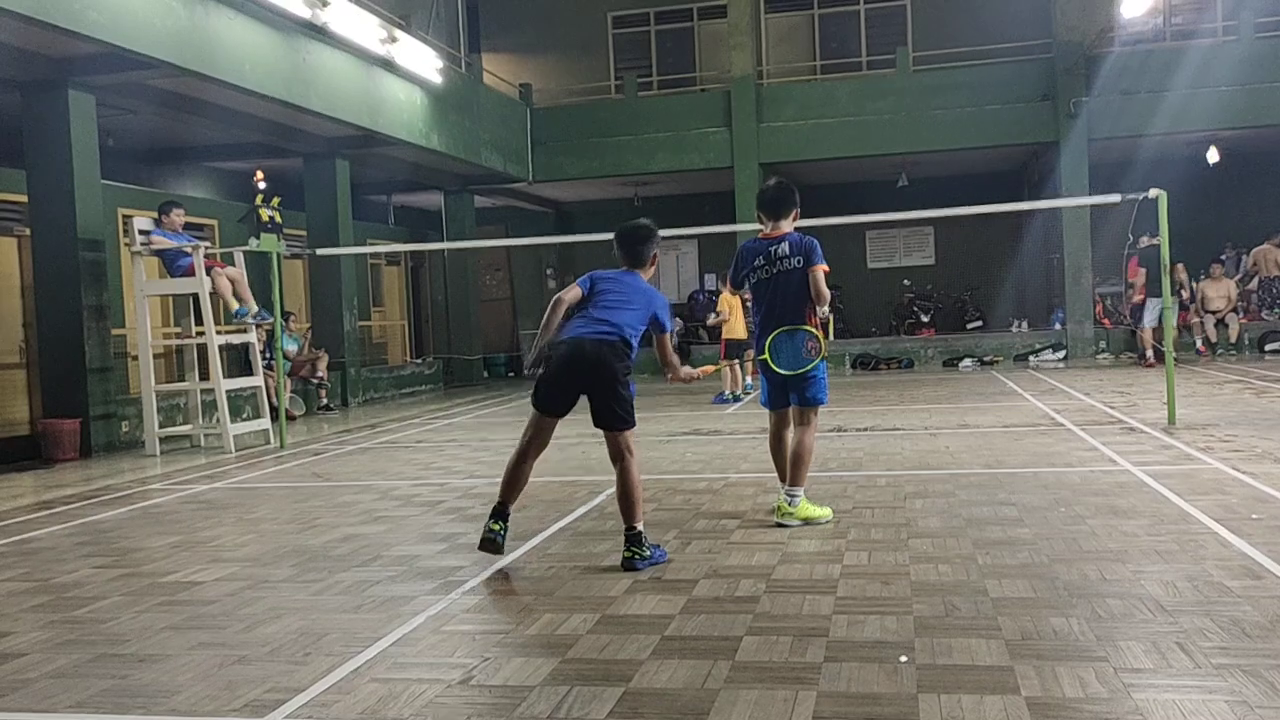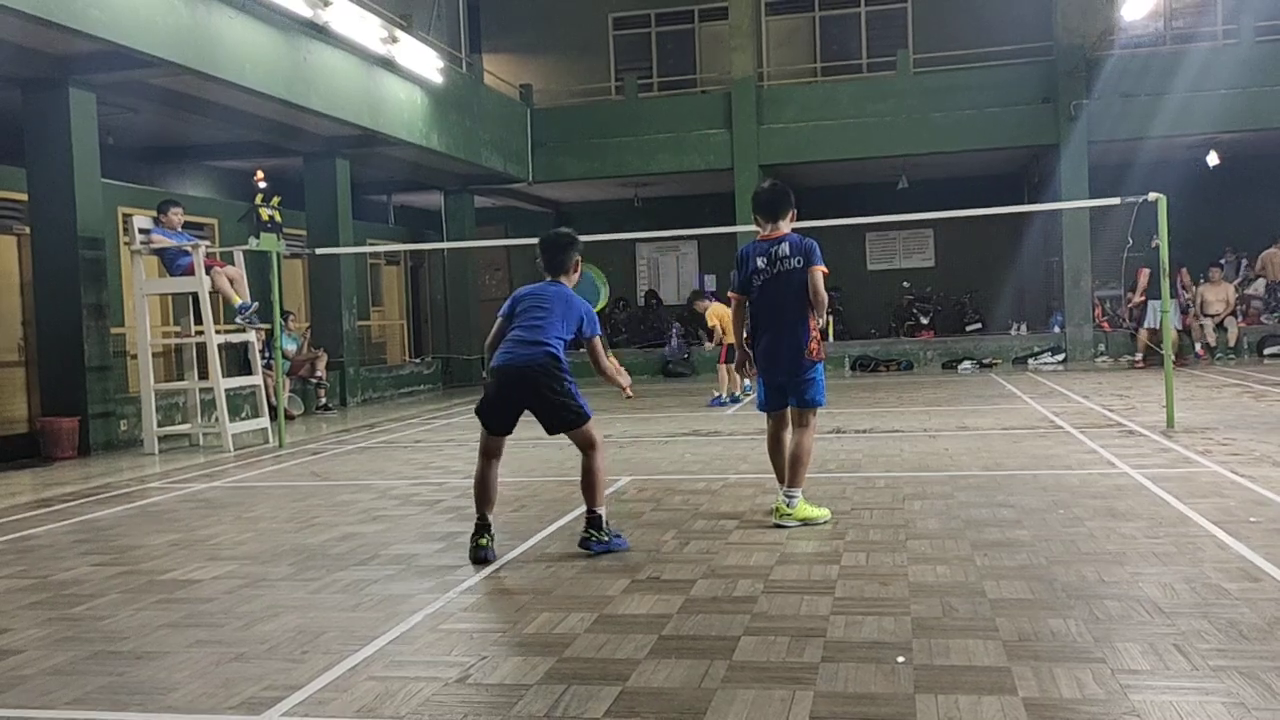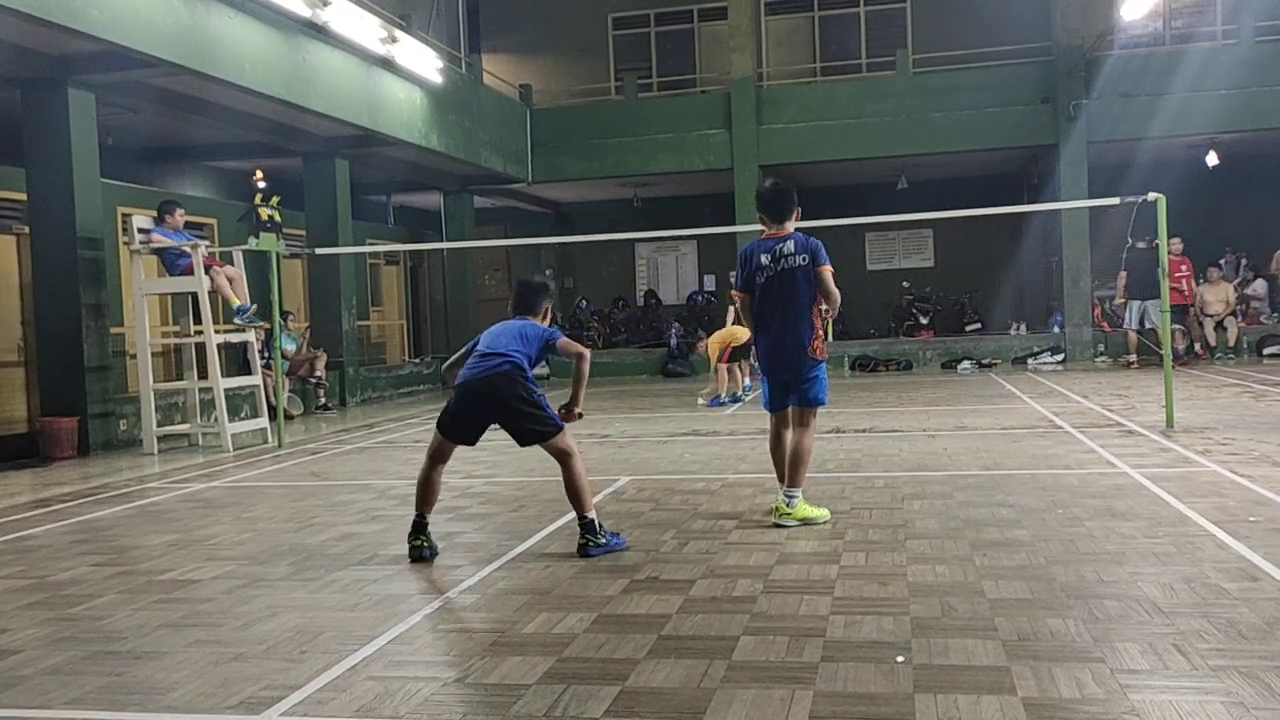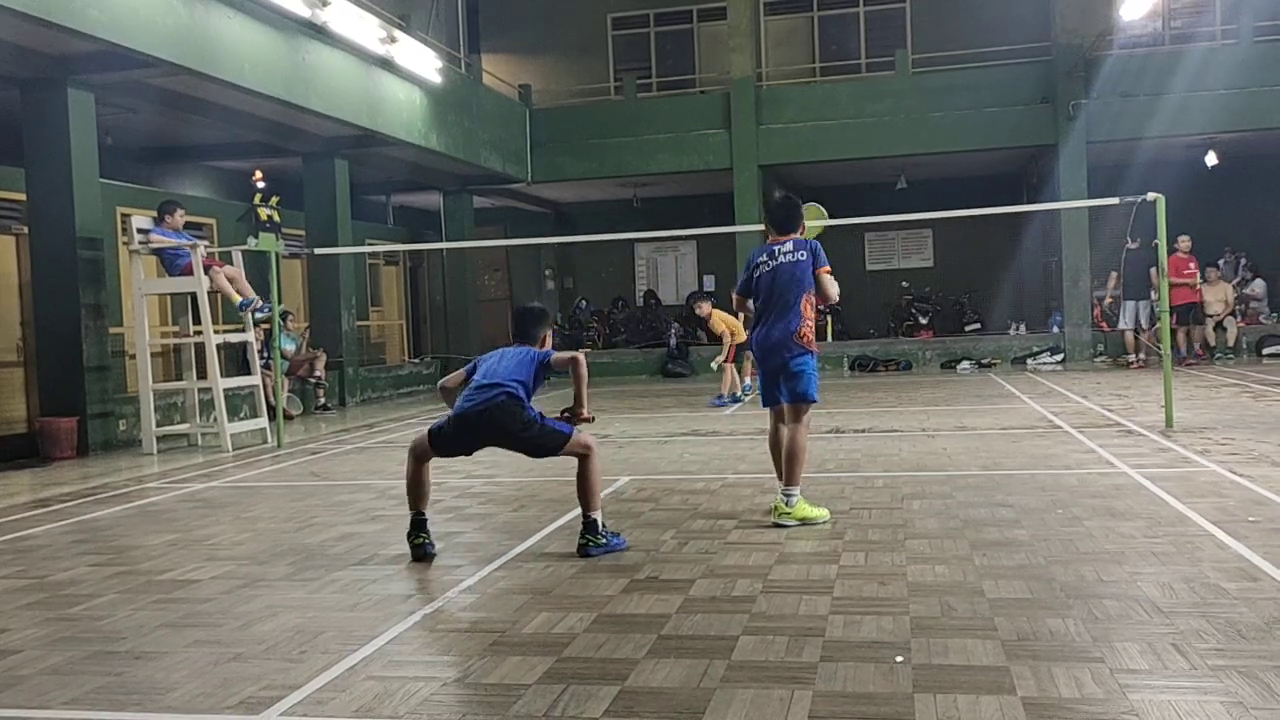
dt=0.5s
person 1, frame 1
left shoulder: (747, 251)
right shoulder: (806, 245)
left elbow: (733, 290)
right elbow: (820, 293)
right wrist: (823, 306)
left hip: (768, 350)
left knee: (779, 421)
right knee: (804, 421)
left ankle: (787, 494)
right ankle: (793, 503)
person 1, frame 2
left shoulder: (746, 254)
right shoulder: (806, 246)
left elbow: (738, 307)
right elbow: (818, 294)
left wrist: (742, 348)
right wrist: (821, 317)
left hip: (766, 353)
right hip: (802, 348)
left knee: (777, 423)
right knee: (803, 423)
left ankle: (786, 496)
right ankle: (791, 503)
person 1, frame 3
left shoulder: (750, 253)
right shoulder: (811, 246)
left elbow: (744, 306)
right elbow: (830, 294)
right wrist: (833, 308)
left hip: (770, 351)
right hip: (806, 348)
left knee: (779, 422)
right knee: (803, 423)
left ankle: (786, 496)
right ankle: (791, 503)
person 1, frame 4
left shoulder: (756, 257)
right shoulder: (811, 248)
left elbow: (739, 304)
right elbow: (828, 295)
right wrist: (834, 287)
left hip: (763, 344)
right hip: (796, 341)
left knee: (778, 418)
right knee: (798, 418)
left ankle: (785, 495)
right ankle: (790, 503)
person 2, frame 1
left shoulder: (597, 278)
right shoulder: (657, 300)
left elbow: (561, 300)
right elbow: (668, 360)
left wrist: (539, 348)
right wrist: (685, 374)
left hip: (568, 352)
right hip: (610, 360)
left knee: (531, 443)
right knee: (624, 457)
left ankle: (497, 523)
right ankle: (636, 544)
person 2, frame 2
left shoulder: (521, 294)
right shoulder: (581, 307)
left elbow: (491, 344)
right elbow: (601, 365)
right wrist: (622, 381)
left hip: (505, 372)
right hip: (547, 373)
left knee: (489, 455)
right knee: (591, 445)
left ankle: (482, 534)
right ankle: (596, 528)
person 2, frame 3
left shoulder: (492, 330)
right shoulder: (544, 332)
left elbow: (449, 368)
right elbow: (582, 354)
right wrist: (575, 403)
left hip: (469, 387)
right hip: (510, 384)
left knee: (437, 457)
right knee: (568, 453)
left ankle: (419, 535)
right ankle: (592, 533)
person 2, frame 4
left shoulder: (488, 357)
right shoulder: (540, 355)
left elbow: (445, 386)
right elbow: (576, 359)
right wrist: (580, 407)
left hip: (466, 416)
right hip: (509, 414)
left knee: (417, 452)
right knee: (587, 448)
left ankle: (418, 534)
right ankle: (593, 532)
